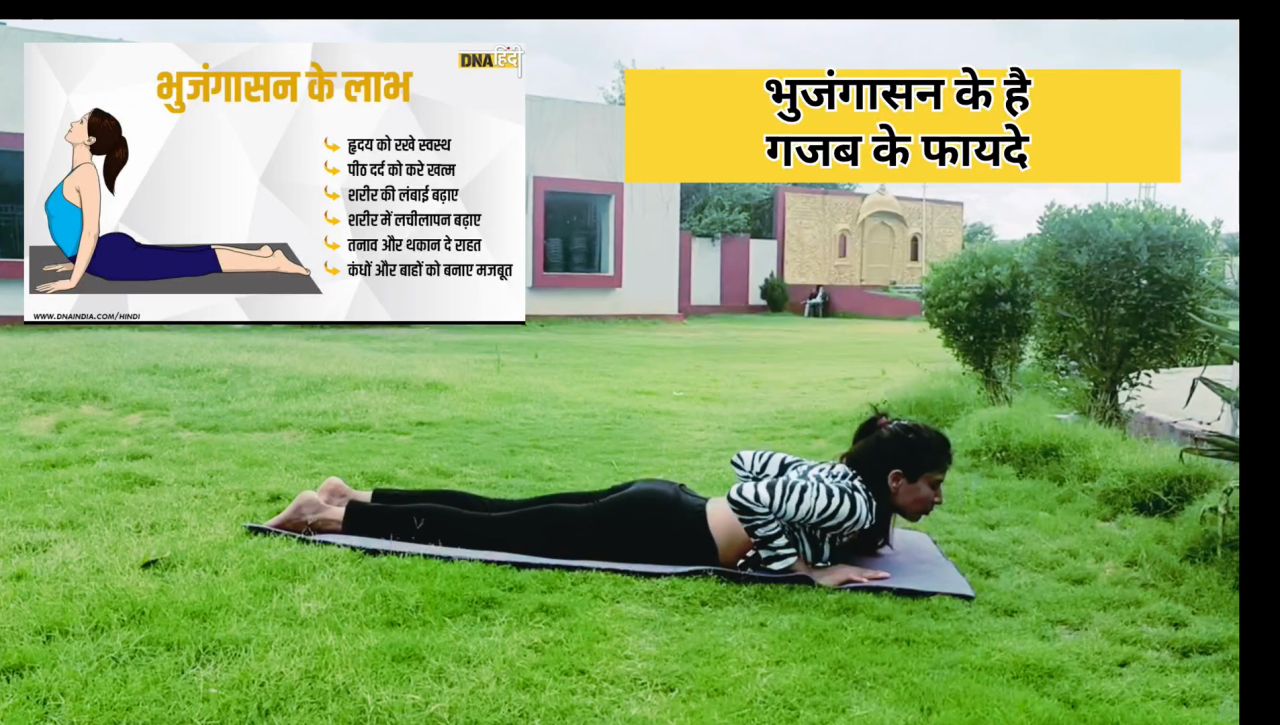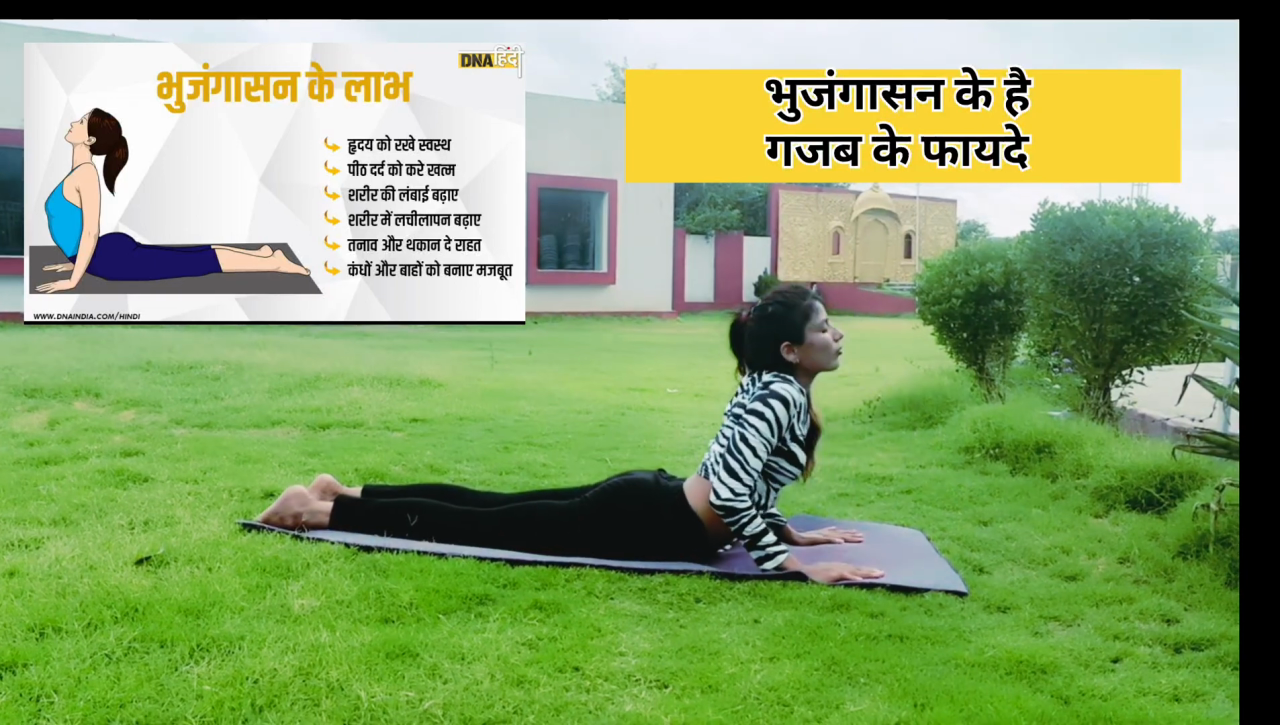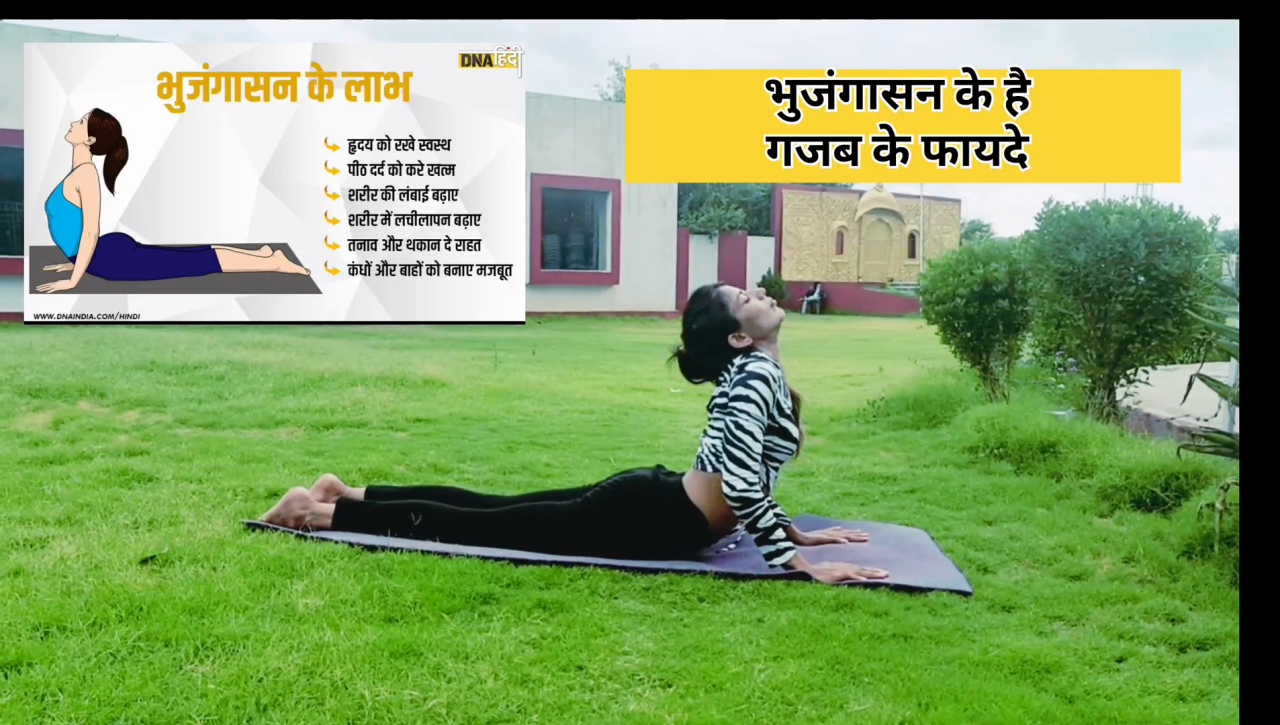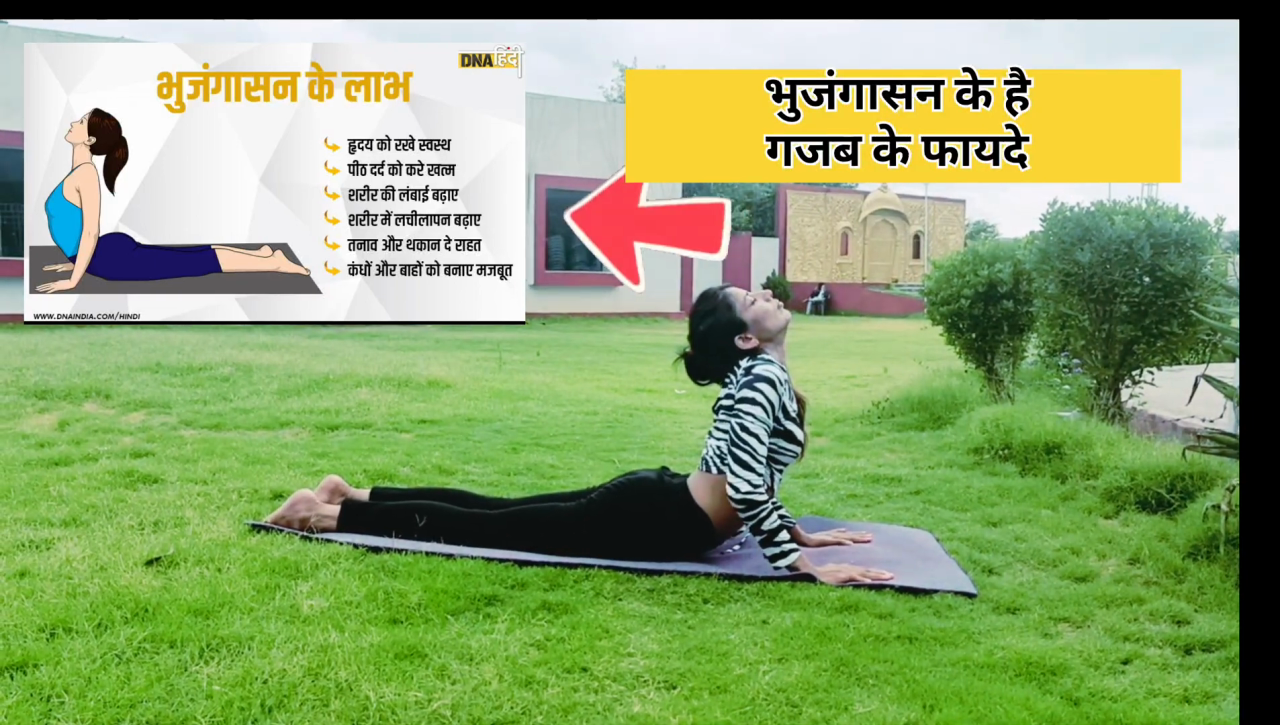
dt=0.7s
person 1, frame 1
left shoulder: (842, 478)
right shoulder: (856, 504)
left elbow: (748, 460)
right elbow: (749, 498)
right wrist: (802, 567)
left hip: (661, 510)
right hip: (659, 532)
left knee: (496, 518)
right knee: (486, 530)
left ankle: (349, 496)
right ankle: (330, 515)
person 1, frame 2
left shoulder: (772, 385)
right shoulder: (780, 395)
right elbow: (731, 496)
left wrist: (791, 533)
right wrist: (793, 565)
left hip: (646, 503)
right hip: (646, 525)
left knee: (490, 506)
right knee: (473, 524)
left ankle: (343, 492)
right ankle: (317, 510)
person 1, frame 3
left shoulder: (752, 372)
right shoulder: (757, 376)
left elbow: (746, 471)
right elbow: (742, 485)
left wrist: (793, 530)
right wrist: (800, 563)
left hip: (648, 498)
right hip: (648, 519)
left knee: (489, 509)
right knee: (477, 525)
left ankle: (346, 493)
right ankle: (321, 512)
person 1, frame 4
left shoulder: (757, 374)
right shoulder: (763, 378)
left elbow: (751, 474)
right elbow: (746, 487)
left wrist: (798, 532)
right wrist: (804, 566)
left hip: (654, 500)
right hip: (652, 520)
left knee: (495, 508)
right knee: (482, 526)
left ankle: (353, 494)
right ankle: (328, 513)
person 2, frame 1
left shoulder: (85, 173)
right shoulder: (78, 171)
left elbow: (90, 232)
left wrist: (73, 280)
right wrist: (75, 261)
left hip: (114, 258)
right hip: (109, 253)
left knee: (197, 261)
left ankle: (272, 262)
person 2, frame 2
left shoulder: (85, 173)
right shoulder: (79, 171)
left elbow: (91, 232)
left wrist: (74, 280)
right wrist: (76, 260)
left hip: (114, 258)
right hip: (110, 254)
left knee: (198, 261)
left ankle: (273, 263)
person 2, frame 3
left shoulder: (86, 173)
right shoulder: (79, 171)
left elbow: (90, 231)
left wrist: (74, 280)
right wrist: (76, 261)
left hip: (114, 258)
right hip: (109, 253)
left knee: (198, 261)
left ankle: (272, 263)
person 2, frame 4
left shoulder: (86, 173)
right shoulder: (79, 171)
left elbow: (91, 232)
left wrist: (74, 280)
right wrist: (76, 261)
left hip: (114, 258)
right hip: (110, 253)
left knee: (198, 261)
left ankle: (273, 263)
